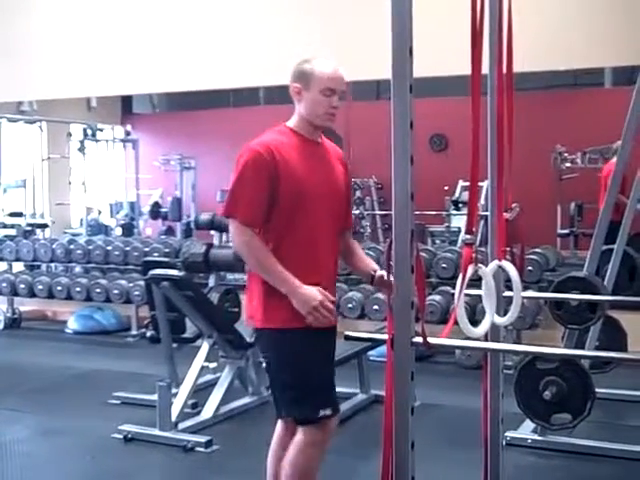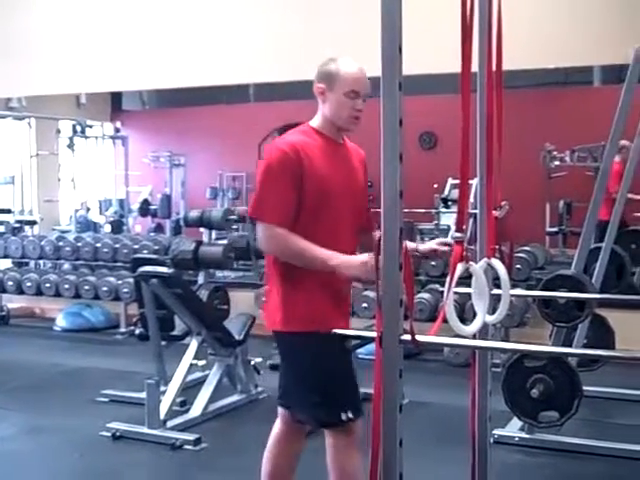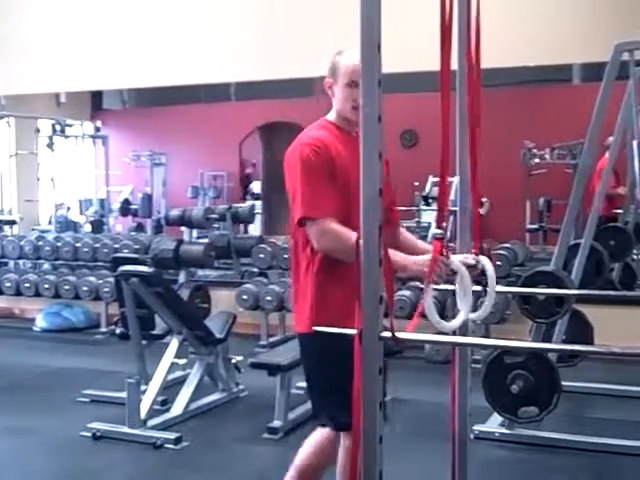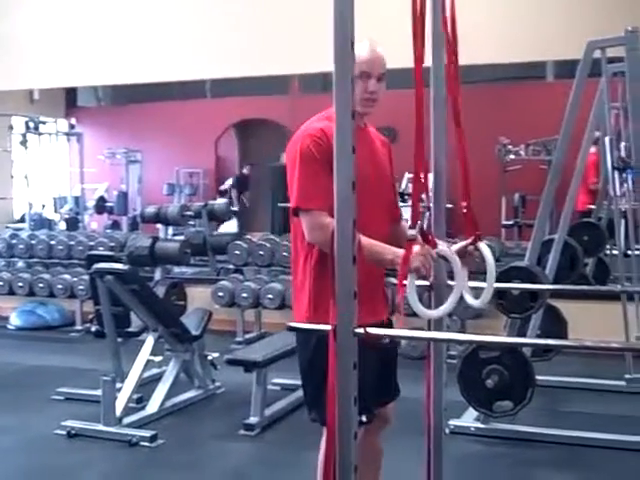
dt=0.3s
person 1, frame 1
left shoulder: (335, 157)
right shoulder: (264, 153)
right elbow: (241, 235)
left wrist: (373, 273)
right wrist: (295, 290)
left hip: (317, 313)
right hip: (283, 314)
left knee: (296, 421)
right knee: (317, 422)
person 1, frame 2
left shoulder: (354, 157)
right shoulder: (287, 152)
left elbow: (363, 232)
right elbow: (269, 236)
left wrist: (413, 249)
right wrist: (342, 264)
left hip: (326, 312)
right hip: (303, 314)
left knee: (294, 419)
right knee: (343, 426)
person 1, frame 3
right shoulder: (311, 148)
left elbow: (388, 228)
right elbow: (324, 235)
left wrist: (435, 255)
right wrist: (402, 263)
left hip: (362, 311)
right hip: (331, 314)
left knee: (342, 425)
right knee: (358, 427)
person 1, frame 4
left shoulder: (379, 143)
right shoulder: (313, 139)
right elbow: (317, 228)
left wrist: (433, 248)
right wrist: (394, 257)
left hip: (373, 307)
right hip: (329, 310)
left knee: (377, 415)
